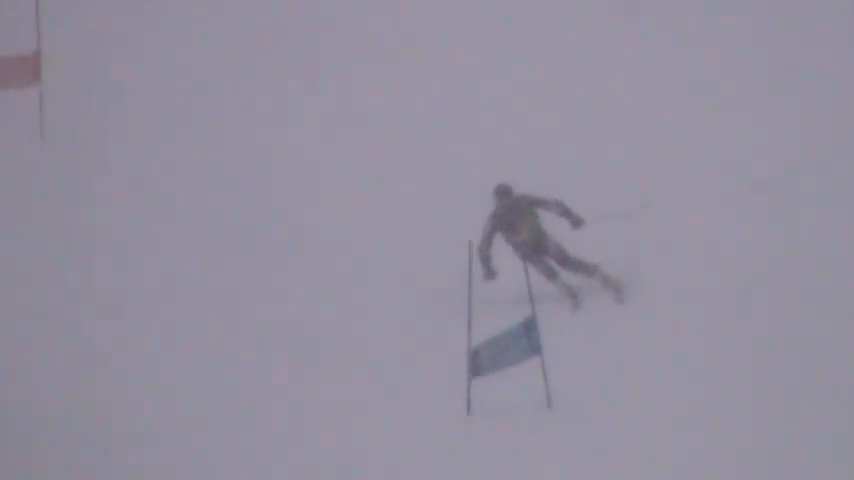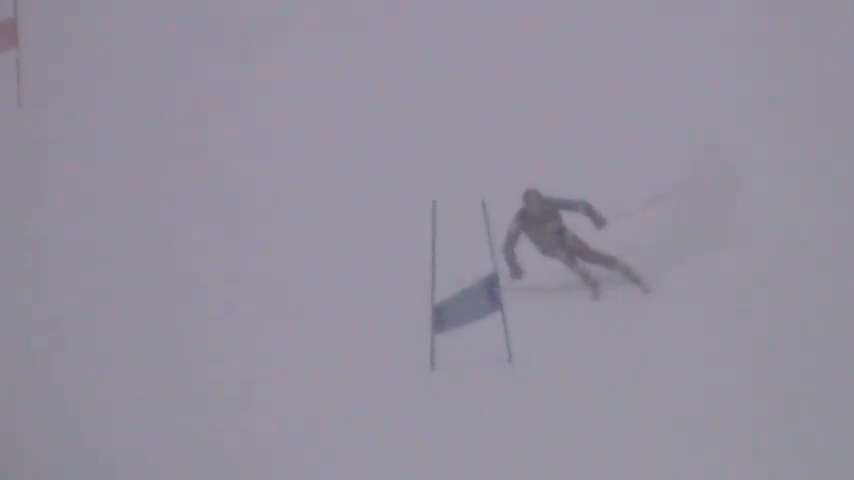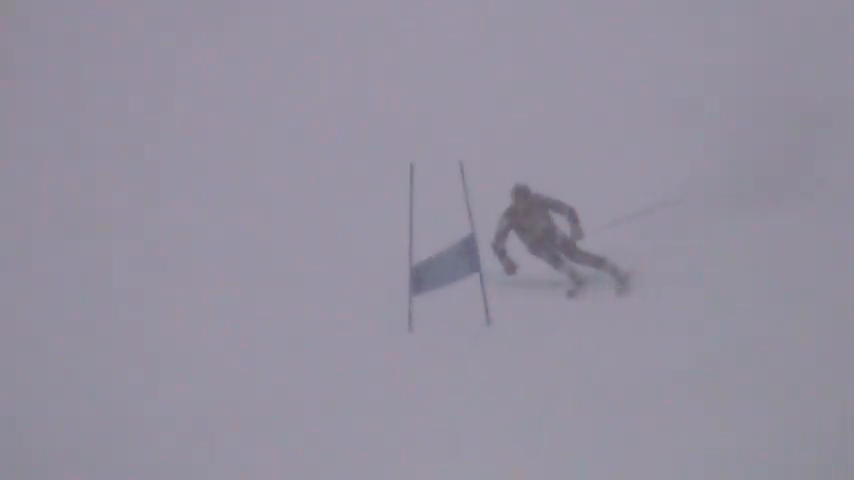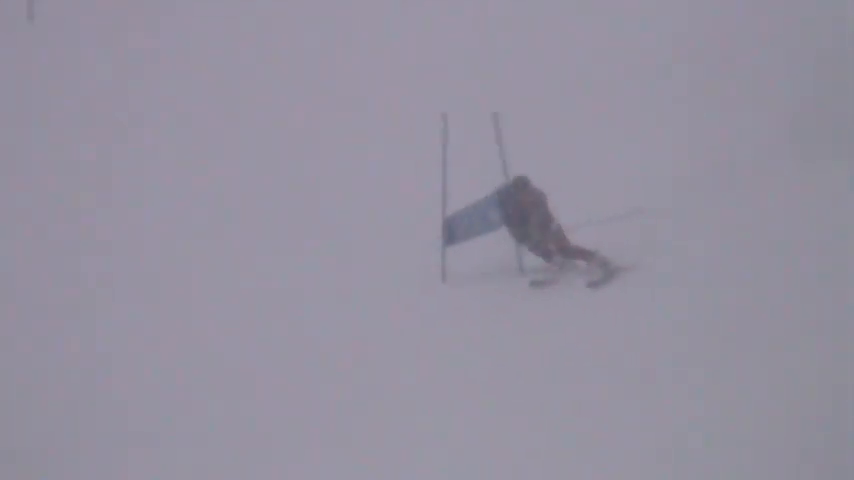
dt=0.2s
person 1, frame 1
left shoulder: (524, 200)
right shoulder: (495, 218)
left elbow: (553, 204)
right elbow: (484, 245)
left wrist: (571, 216)
right wrist: (487, 268)
left hip: (543, 240)
right hip: (526, 250)
left knee: (569, 263)
right knee: (543, 267)
left ankle: (610, 283)
right ankle: (569, 291)
person 1, frame 2
left shoulder: (550, 203)
right shoulder: (521, 219)
left elbow: (578, 205)
right elbow: (508, 246)
left wrist: (594, 216)
right wrist: (513, 266)
left hip: (563, 237)
right hip: (547, 247)
left knee: (589, 255)
right knee: (565, 255)
left ankle: (630, 274)
right ankle: (590, 281)
person 1, frame 3
left shoulder: (539, 200)
right shoulder: (509, 216)
left elbow: (566, 209)
right elbow: (497, 243)
left wrist: (575, 226)
right wrist: (506, 261)
left hip: (553, 236)
right hip: (536, 246)
left knee: (574, 254)
right knee: (548, 255)
left ankle: (616, 273)
right ankle: (575, 278)
person 1, frame 4
left shoulder: (535, 195)
right shoulder: (508, 206)
left elbow: (544, 216)
right elbow: (516, 234)
left hip: (547, 228)
right hip: (531, 237)
left knee: (566, 250)
left ankle: (602, 263)
right ankle: (563, 264)
